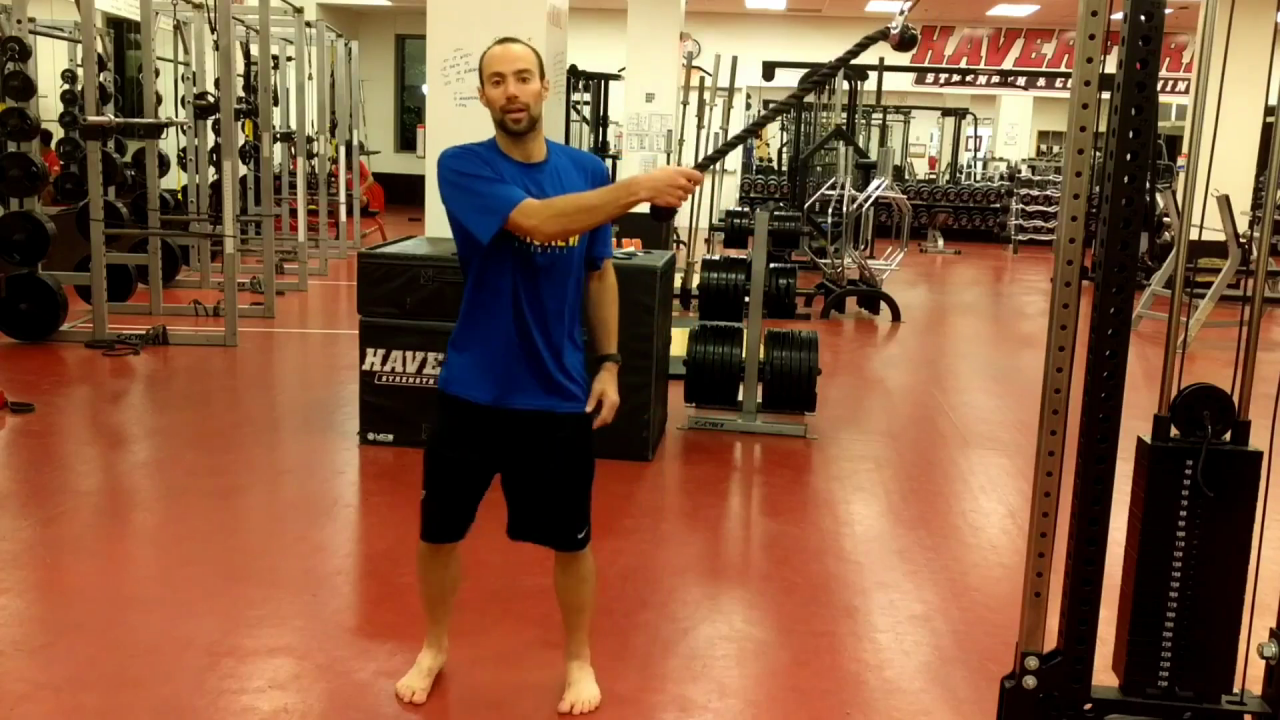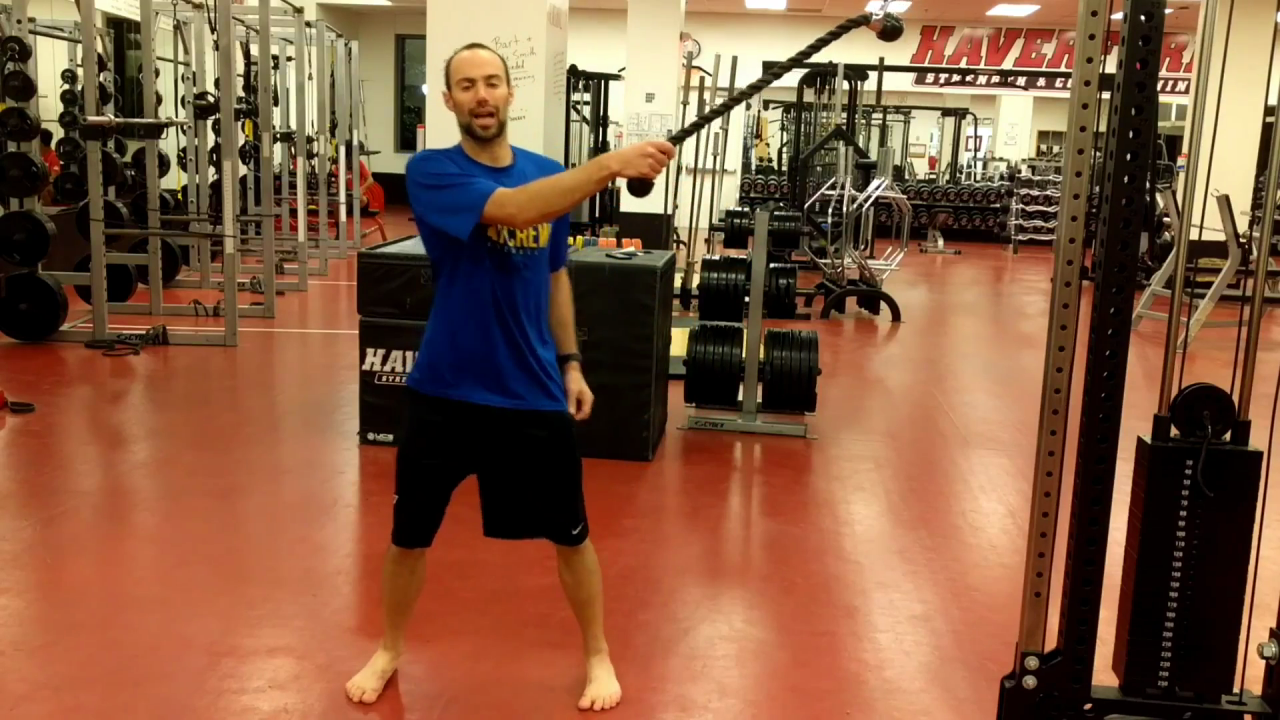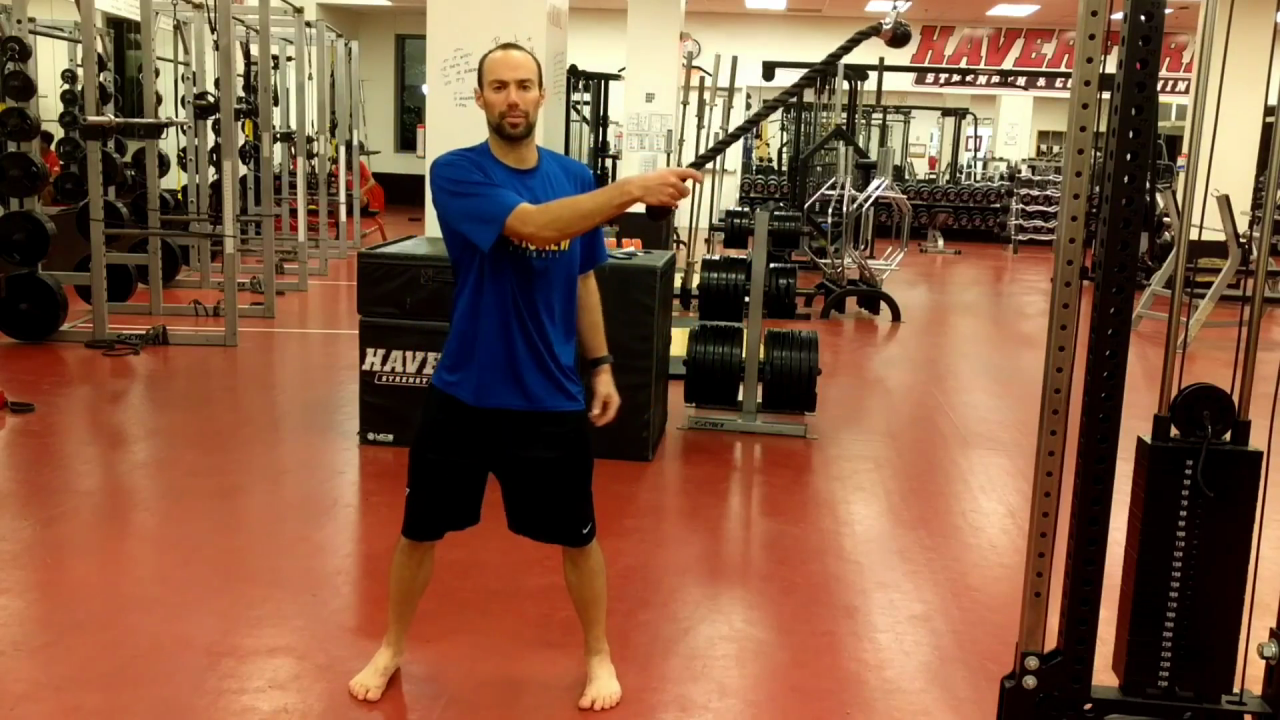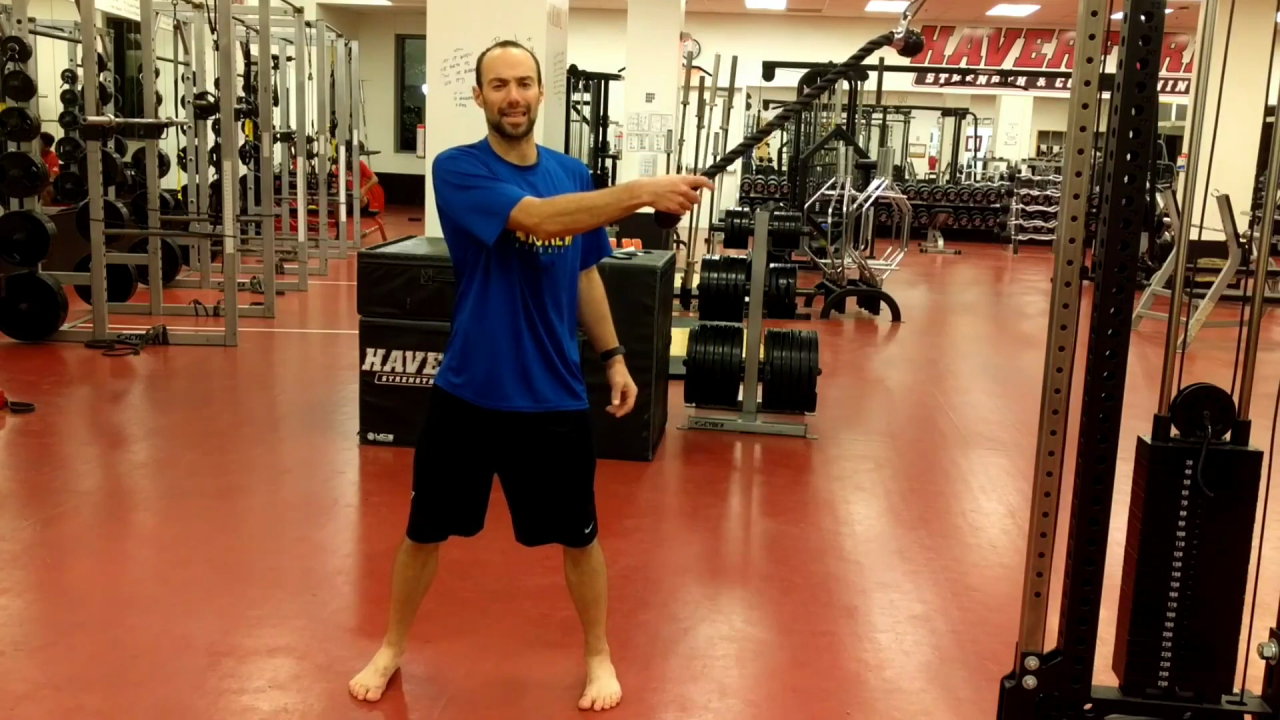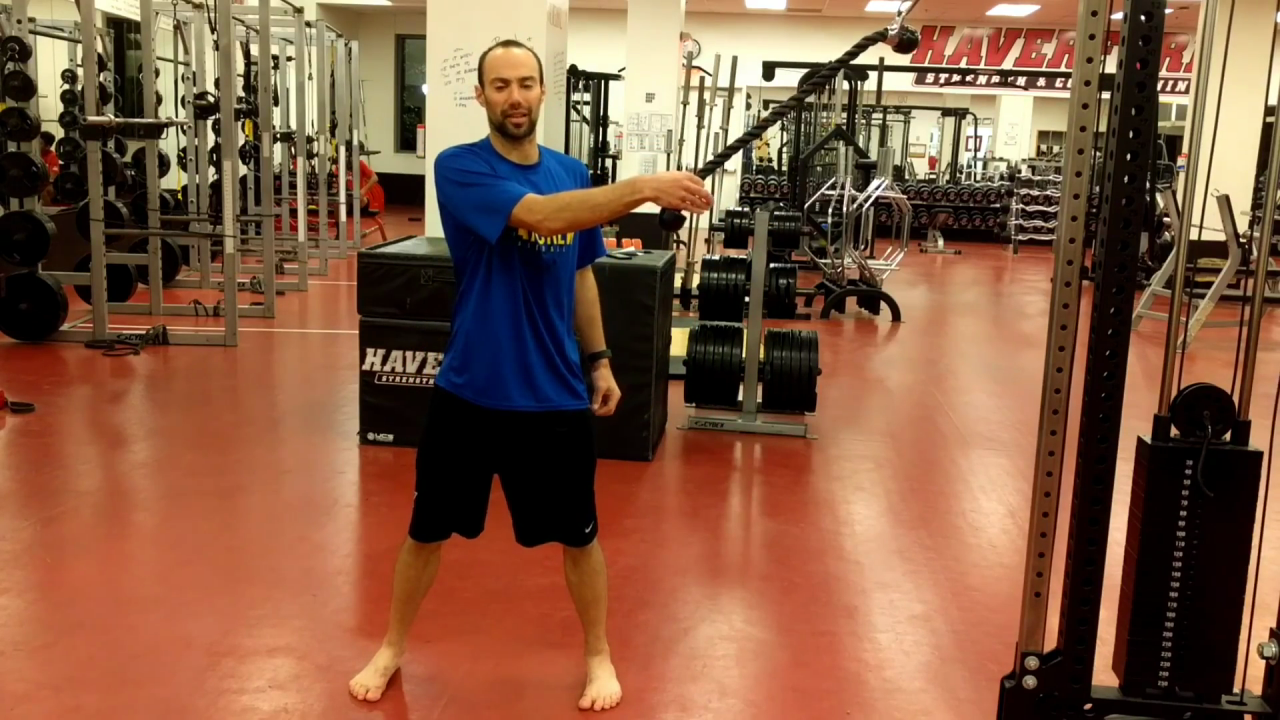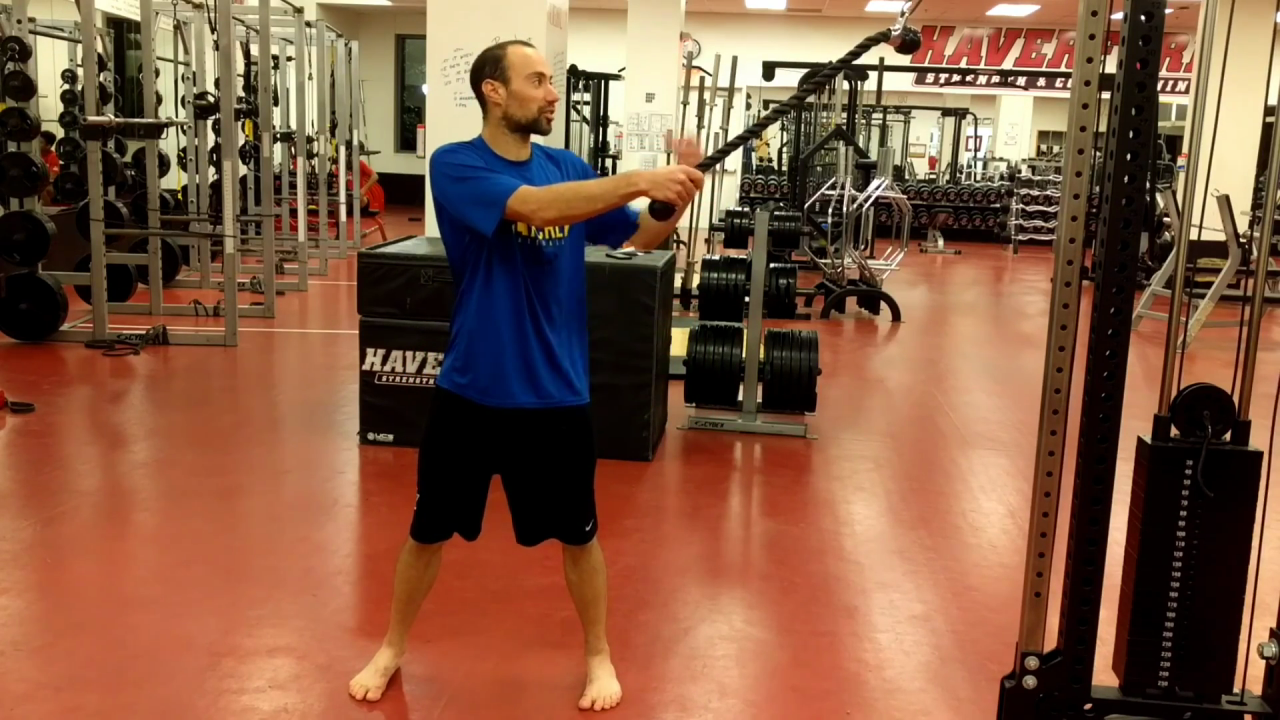
dt=0.7s
person 1, frame 1
left shoulder: (586, 169)
right shoulder: (463, 166)
left elbow: (598, 273)
right elbow: (536, 220)
left wrist: (609, 362)
right wrist: (641, 188)
left hip: (557, 395)
right hip: (472, 391)
left knee: (570, 539)
right knee: (438, 530)
left ankle: (579, 659)
right ankle: (434, 648)
person 1, frame 2
left shoulder: (548, 174)
right shoulder: (430, 172)
right elbow: (511, 211)
left wrist: (570, 361)
right wrist: (611, 164)
left hip: (532, 395)
right hip: (444, 391)
left knee: (570, 535)
right knee: (409, 535)
left ankle: (598, 656)
right ankle: (388, 651)
person 1, frame 3
left shoulder: (574, 176)
right shoulder: (456, 172)
right elbow: (533, 225)
left wrist: (599, 367)
right wrist: (634, 188)
left hip: (551, 398)
right hip: (463, 393)
left knee: (577, 536)
right knee: (420, 530)
left ankle: (598, 655)
right ankle: (391, 649)
person 1, frame 4
left shoulder: (572, 174)
right shoulder: (458, 169)
right elbow: (536, 219)
left wrist: (613, 356)
right wrist: (643, 192)
left hip: (555, 397)
right hip: (468, 393)
left knee: (578, 536)
right knee: (425, 531)
left ankle: (598, 655)
right ankle: (390, 650)
person 1, frame 5
left shoulder: (572, 173)
right shoulder: (458, 168)
right elbow: (537, 215)
left wrist: (599, 360)
right wrist: (646, 187)
left hip: (554, 396)
right hip: (468, 392)
left knee: (578, 535)
right knee: (427, 530)
left ankle: (598, 655)
right ankle: (391, 649)
person 1, frame 6
left shoulder: (569, 167)
right shoulder: (455, 164)
left elbow: (642, 234)
right elbow: (534, 207)
left wrist: (680, 182)
right wrist: (639, 179)
left hip: (557, 393)
right hip: (473, 391)
left knee: (579, 534)
right knee: (430, 531)
left ankle: (599, 656)
right ankle: (391, 650)
